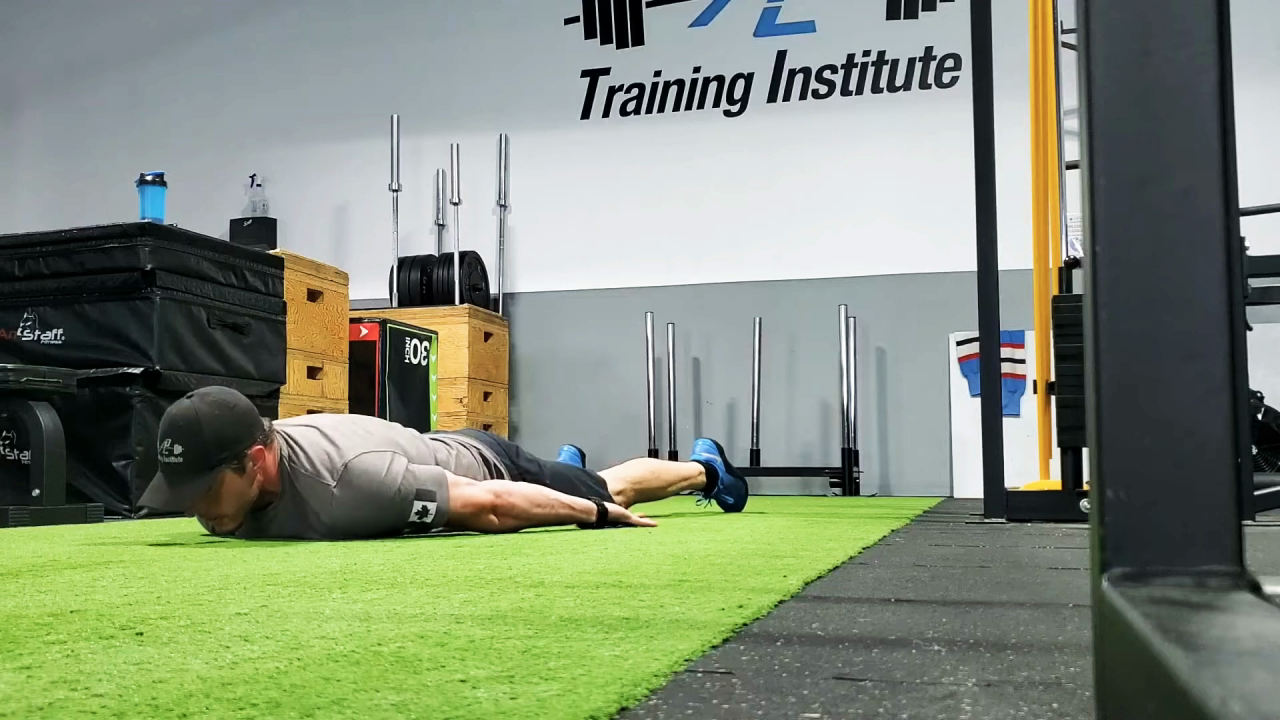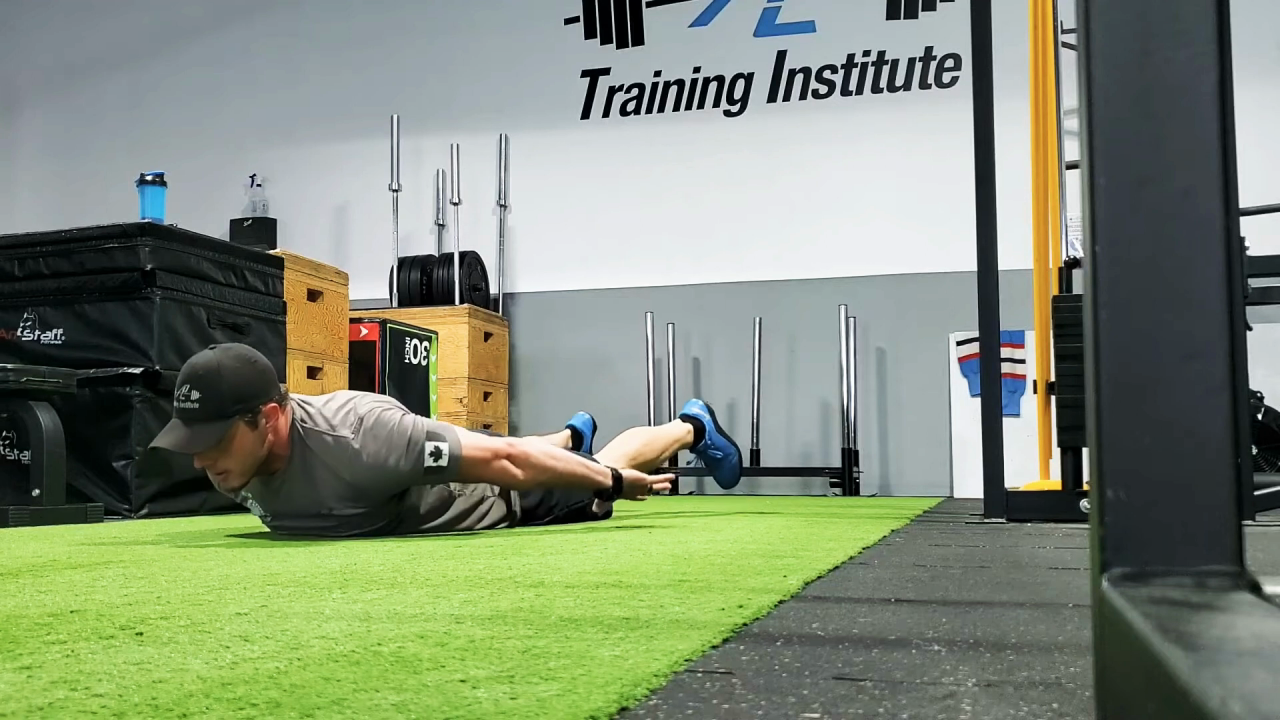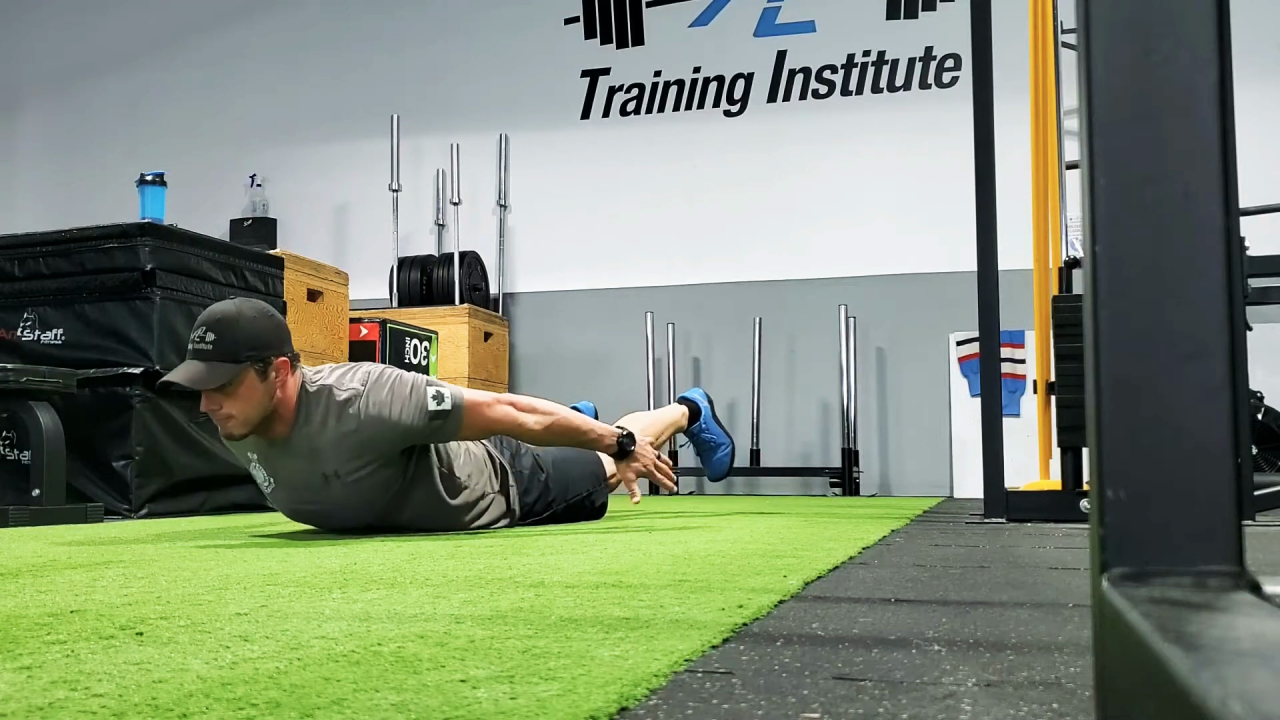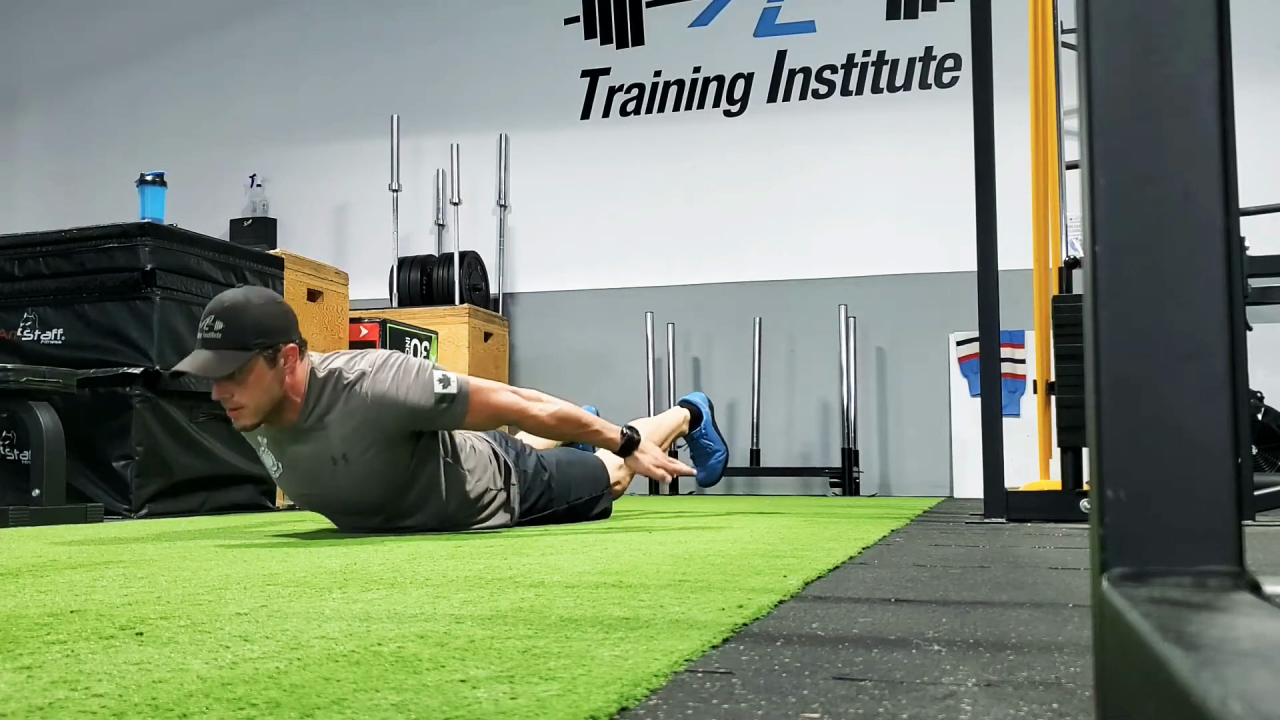
dt=0.7s
person 1, frame 1
left shoulder: (344, 482)
right shoulder: (231, 470)
left elbow: (493, 506)
left wrist: (601, 517)
left hip: (486, 473)
right hip: (438, 458)
left knee: (606, 492)
left ankle: (704, 468)
person 1, frame 2
left shoulder: (355, 438)
right shoulder: (236, 460)
left elbow: (504, 459)
left wrist: (614, 483)
left hip: (498, 496)
right hip: (444, 480)
left knee: (608, 473)
left ankle: (693, 427)
right ankle: (572, 434)
person 1, frame 3
left shoulder: (360, 401)
right shoulder: (237, 430)
left elbow: (509, 412)
left wrist: (622, 446)
left hip: (496, 497)
left knee: (605, 470)
left ankle: (687, 413)
right ankle: (577, 419)
person 1, frame 4
left shoulder: (373, 387)
right shoulder: (251, 414)
left elbow: (514, 402)
left wrist: (628, 444)
left hip: (500, 496)
left knee: (609, 477)
left ankle: (688, 415)
right ankle: (567, 432)
